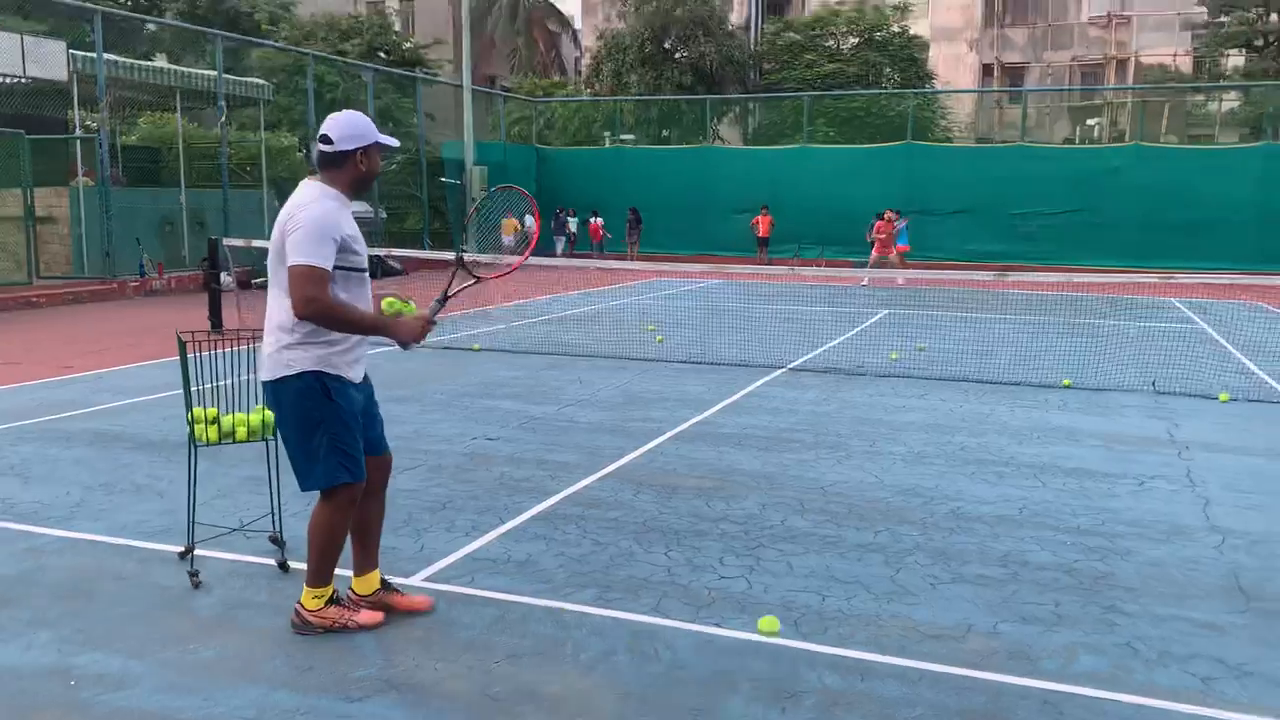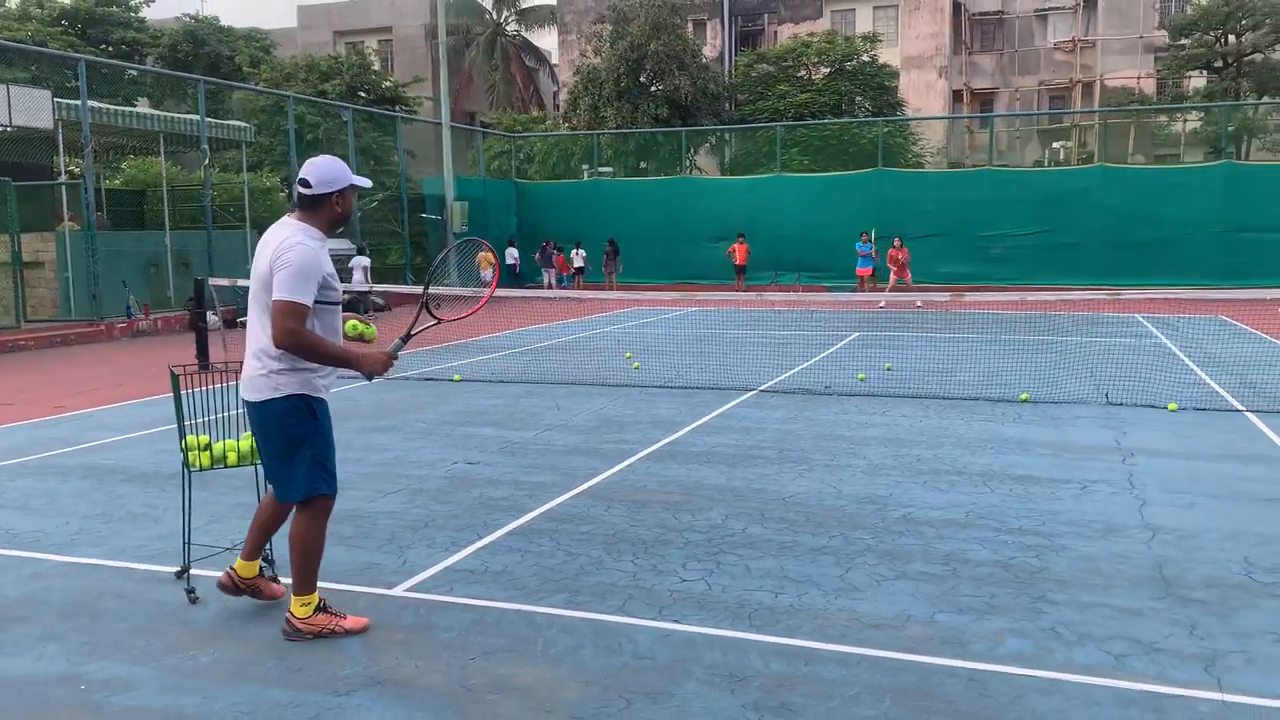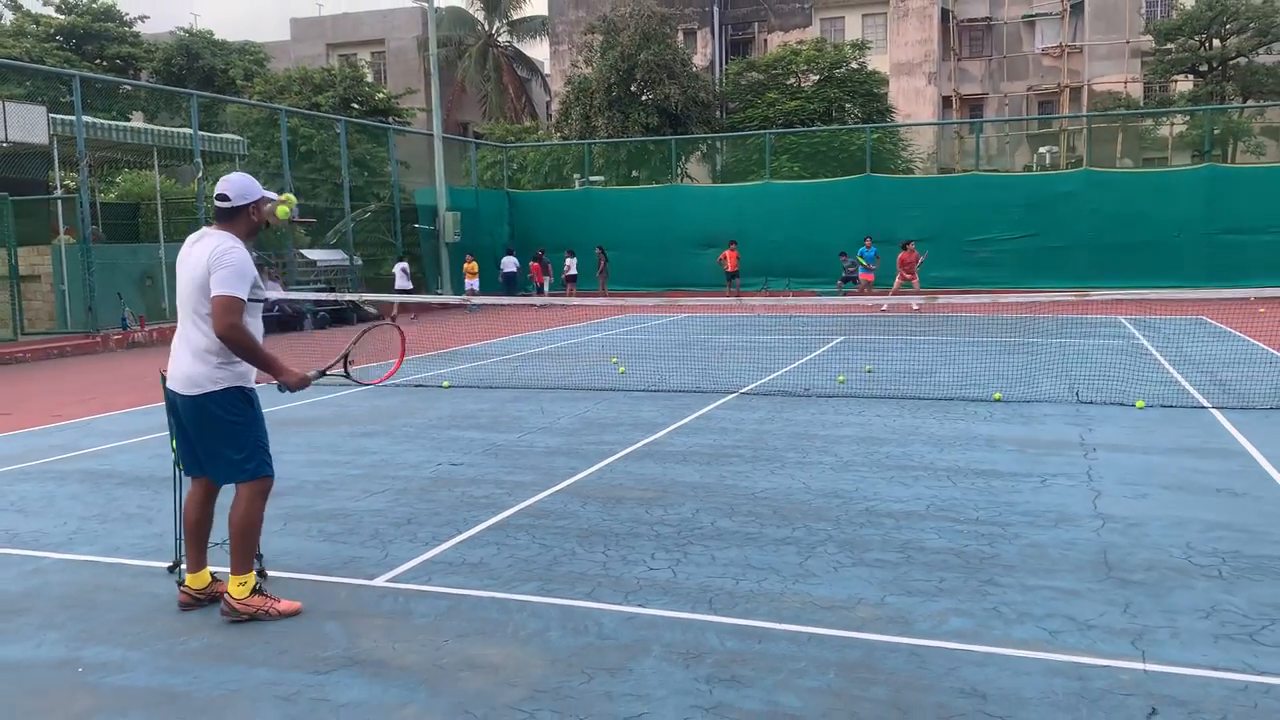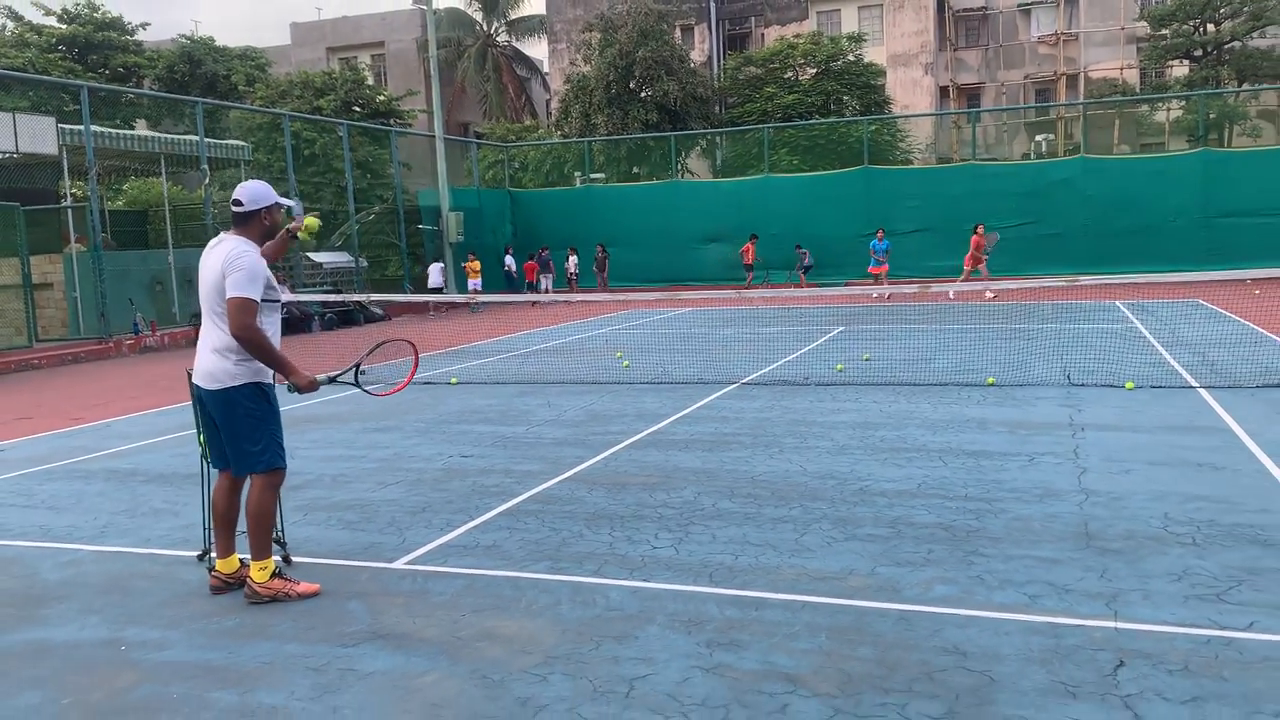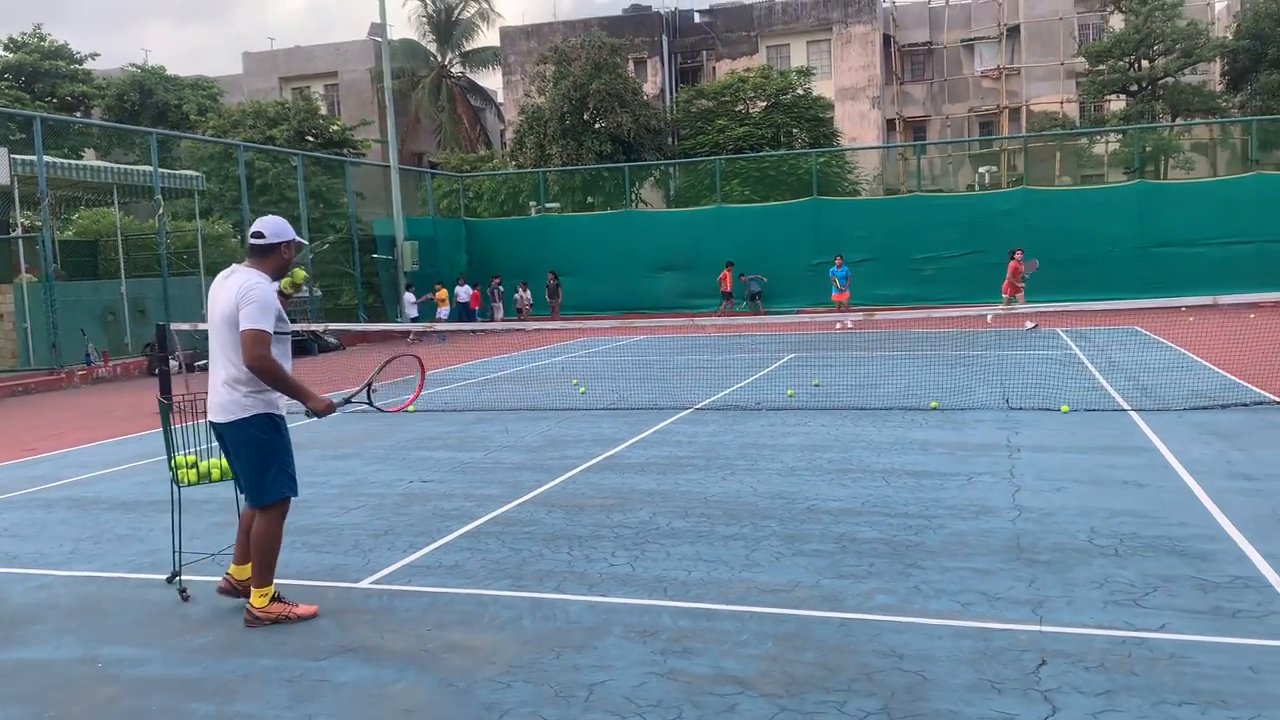
dt=0.7s
person 1, frame 1
left shoulder: (325, 204)
right shoulder: (317, 212)
right elbow: (308, 302)
left wrist: (373, 305)
right wrist: (391, 327)
left hip: (340, 370)
right hip: (310, 374)
left knee: (375, 469)
right knee: (343, 486)
left ankle: (368, 586)
right ankle: (315, 605)
person 1, frame 2
left shoulder: (287, 232)
right shoulder: (302, 250)
right elbow: (287, 335)
left wrist: (335, 324)
right wrist: (357, 360)
left hip: (277, 387)
right hip: (290, 392)
left knee: (290, 488)
right knee: (316, 496)
left ankle: (245, 571)
right ankle: (304, 612)
person 1, frame 3
left shoulder: (197, 241)
right shoulder: (232, 255)
right elbow: (229, 327)
left wrist: (263, 218)
right wrist: (280, 371)
left hip: (183, 383)
right hip: (220, 387)
left knee: (204, 481)
right knee: (254, 481)
left ankle: (196, 582)
right ankle: (241, 593)
person 1, frame 4
left shoulder: (222, 244)
right shoulder: (245, 258)
right elbow: (243, 328)
left wrist: (290, 234)
right wrist: (291, 372)
left hip: (211, 380)
right hip: (241, 382)
left knee: (231, 473)
right knee: (267, 473)
left ankle: (226, 568)
right ankle: (262, 577)
person 1, frame 5
left shoulder: (228, 278)
right shoulder: (258, 290)
right elbow: (257, 359)
left wrist: (283, 298)
right wrist: (308, 398)
left hip: (228, 410)
right hip: (253, 412)
left knee: (261, 498)
right knee: (274, 502)
left ankle: (239, 574)
right ankle: (262, 601)
